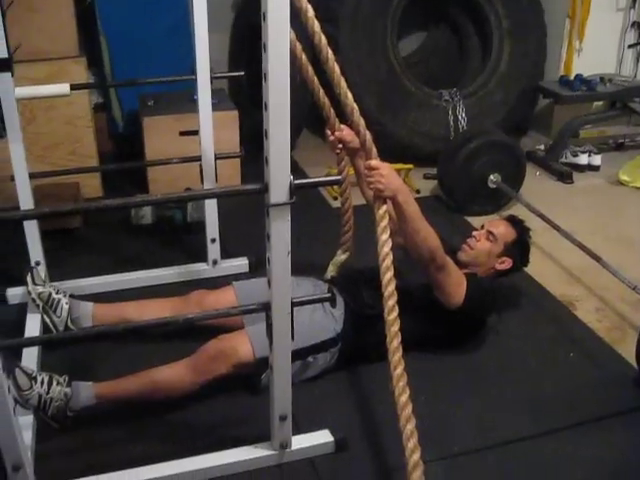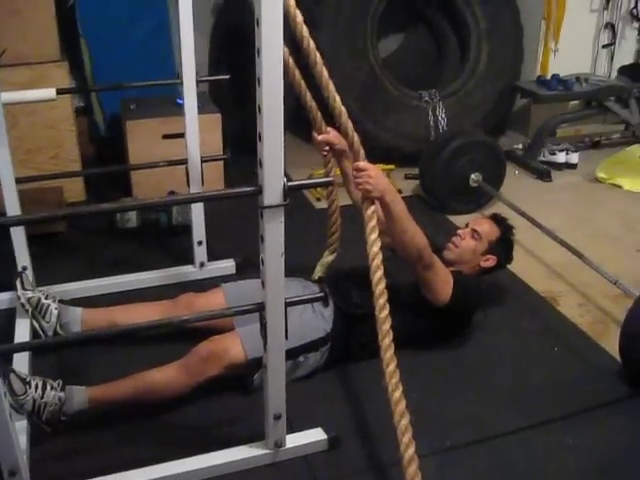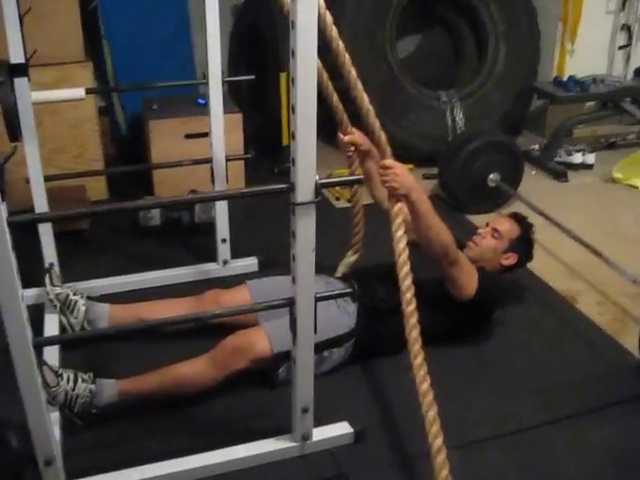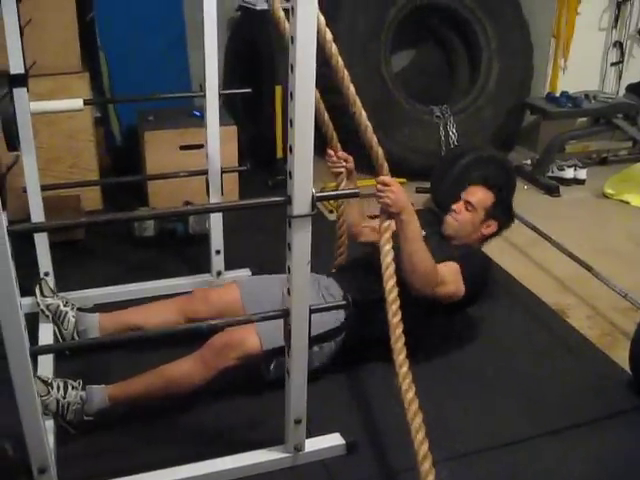
dt=0.5s
person 1, frame 1
left shoulder: (473, 299)
right shoulder: (448, 265)
left elbow: (432, 261)
right elbow: (392, 224)
left wrist: (401, 193)
right wrist: (358, 156)
left hip: (343, 328)
right hip: (329, 291)
left knee: (219, 356)
right knee: (199, 302)
left ankle: (71, 397)
right ankle: (75, 314)
person 1, frame 2
left shoulder: (459, 296)
right shoulder: (434, 263)
left elbow: (418, 258)
right elbow: (375, 219)
left wrist: (389, 193)
right wrist: (343, 156)
left hip: (332, 328)
right hip: (316, 291)
left knee: (211, 357)
right knee: (189, 304)
left ankle: (65, 400)
right ankle: (65, 320)
person 1, frame 3
left shoulder: (481, 291)
right shoulder: (456, 260)
left elbow: (446, 255)
right elbow: (394, 211)
left wrist: (415, 192)
right wrist: (368, 155)
left hip: (355, 323)
right hip: (340, 288)
left knee: (235, 351)
right knee: (214, 300)
left ankle: (97, 393)
right ankle: (94, 316)
person 1, frame 4
left shoulder: (471, 266)
right shoulder: (435, 225)
left elbow: (423, 284)
right elbow: (358, 229)
left wrist: (405, 214)
right wrist: (349, 181)
left hip: (343, 315)
right hip: (325, 283)
left knee: (225, 347)
right knee: (202, 301)
left ankle: (88, 401)
right ankle: (84, 325)
